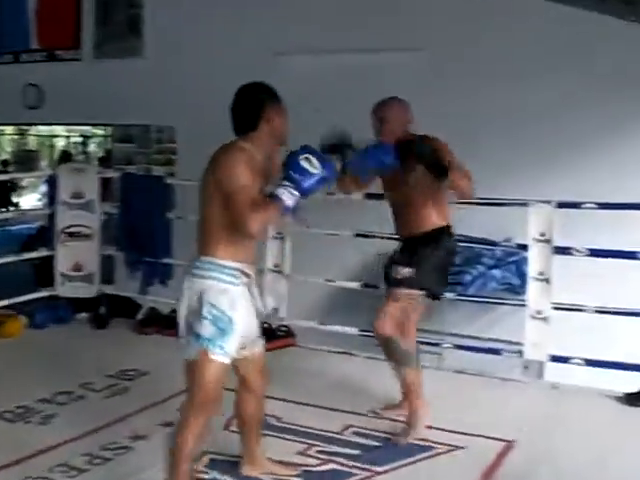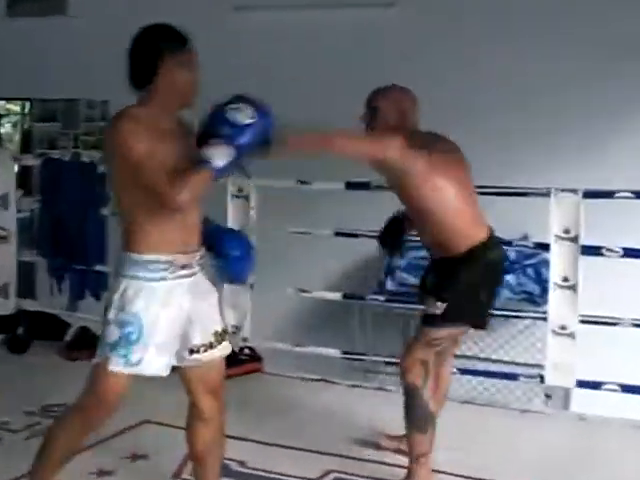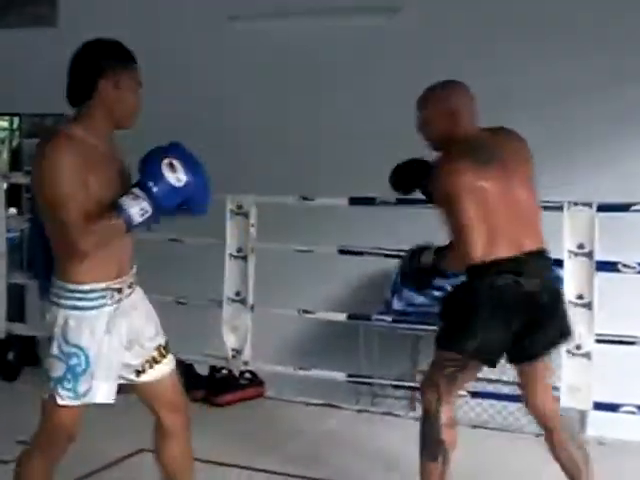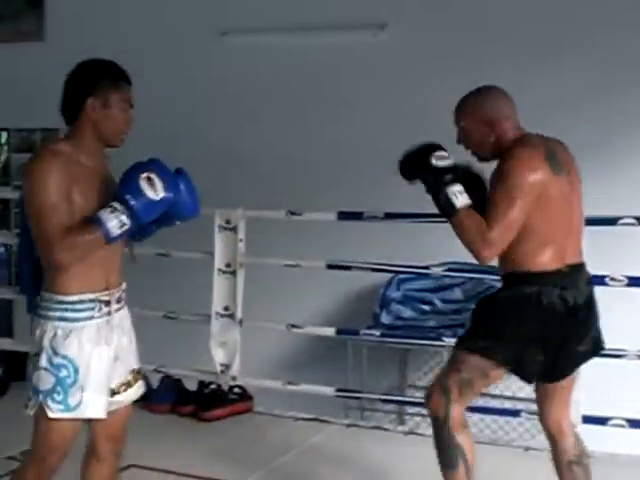
dt=0.3s
person 1, frame 1
left shoulder: (264, 161)
right shoulder: (233, 158)
right elbow: (251, 223)
right wrist: (295, 186)
left hip: (237, 287)
right hip: (216, 285)
left knee: (255, 377)
right knee: (203, 402)
person 1, frame 2
left shoulder: (178, 128)
right shoulder: (128, 129)
right elbow: (176, 197)
right wrist: (224, 148)
left hip: (190, 278)
right hip: (148, 281)
left knee: (210, 398)
right knee: (96, 408)
person 1, frame 3
left shoulder: (106, 146)
right shoulder: (61, 152)
right elbow: (81, 240)
left wrist: (163, 201)
right wrist: (147, 196)
left hip: (128, 300)
right hip: (83, 309)
left knee: (174, 412)
right knee: (56, 436)
person 1, frame 4
left shoulder: (99, 164)
right shoulder: (49, 166)
right elbow: (62, 251)
left wrist: (149, 219)
right wrist: (127, 209)
left hip: (115, 316)
right hip: (71, 322)
left knee: (108, 443)
person 2, frame 1
left shoulder: (429, 147)
right shoulder: (384, 154)
left elbow: (467, 190)
right elbow: (348, 185)
left wrist: (436, 165)
right wrist: (346, 166)
left hip: (431, 247)
right hip: (410, 247)
left knee: (386, 325)
right knee: (405, 328)
left ankle: (418, 408)
right ankle: (409, 400)
person 2, frame 2
left shoulder: (398, 146)
right shoulder: (439, 145)
left elbow: (330, 142)
left wrist: (269, 140)
right wrist: (410, 220)
left hip: (471, 269)
right hip: (482, 258)
left knee: (416, 366)
right knee: (438, 351)
right ankle: (418, 437)
person 2, frame 3
left shoulder: (453, 165)
right shoulder: (511, 142)
left elbow: (472, 251)
right wrist: (433, 183)
left hip: (495, 290)
right hip: (538, 278)
left knee: (437, 395)
right knee: (541, 403)
person 2, frame 4
left shoulder: (522, 161)
right shoulder: (553, 150)
left elbow: (486, 247)
left wrist: (447, 188)
right wrist: (468, 188)
left hip: (532, 298)
right hip: (572, 294)
left knee: (444, 400)
right knee: (558, 420)
